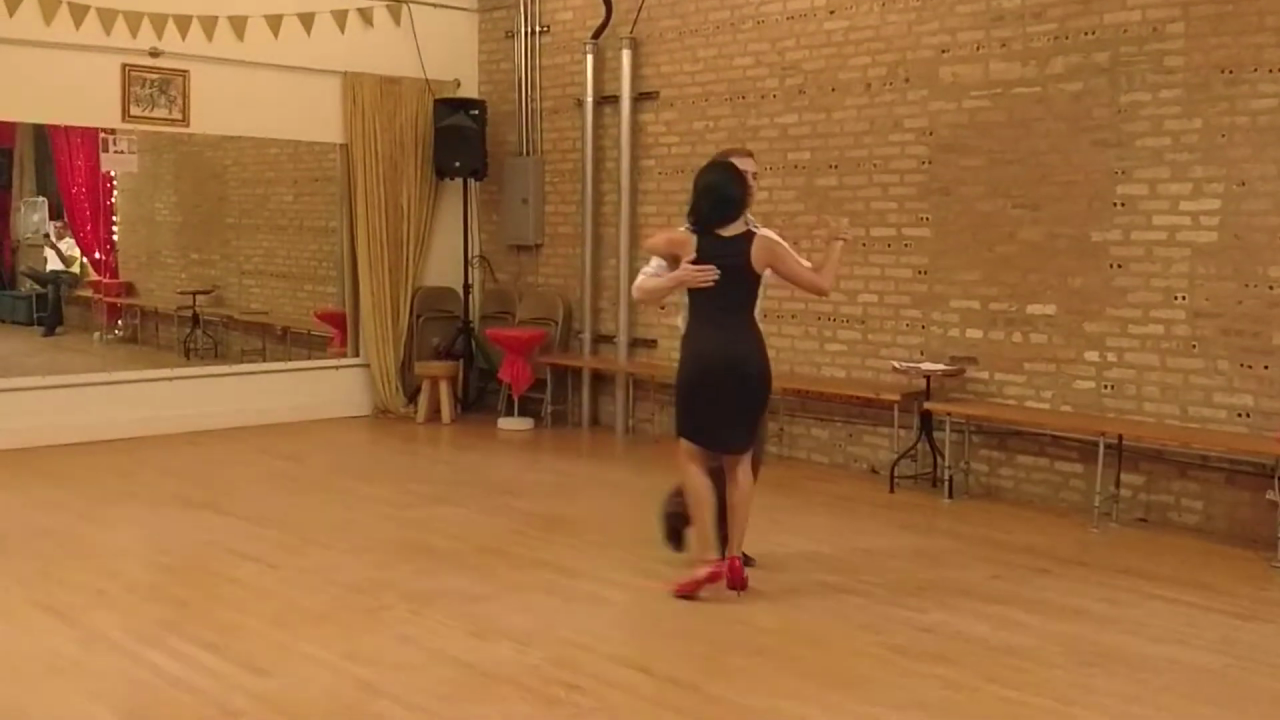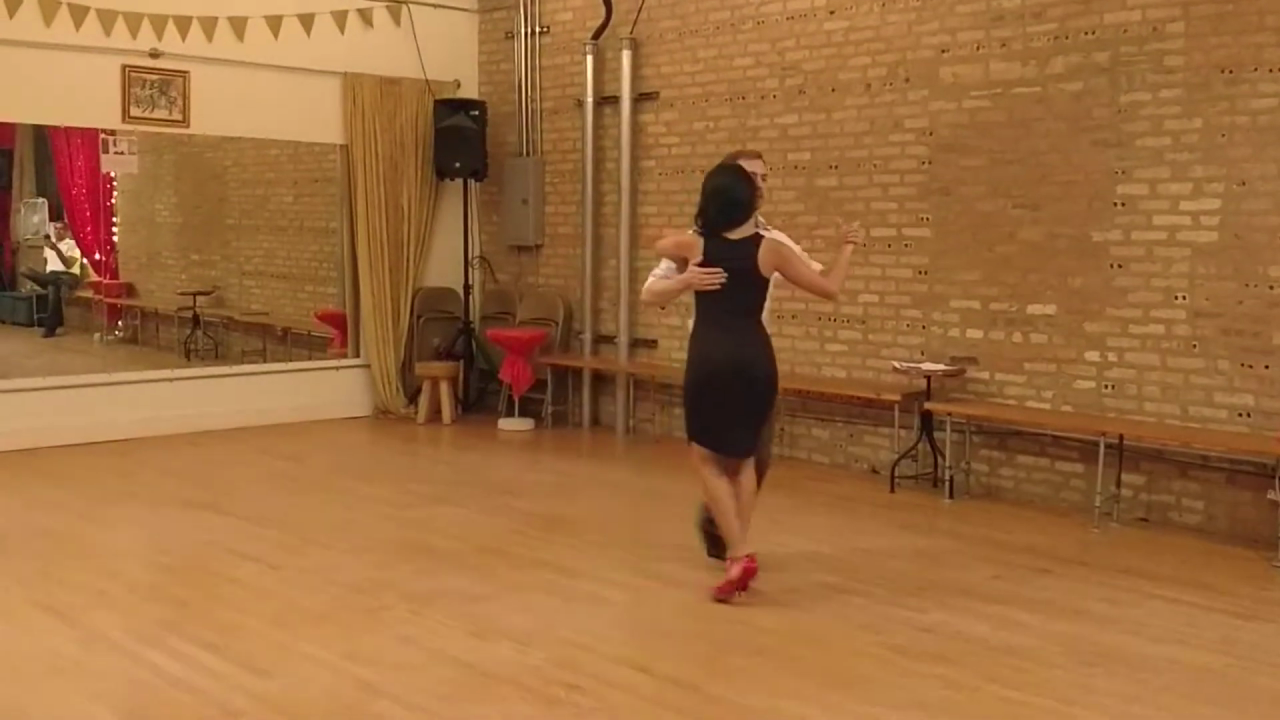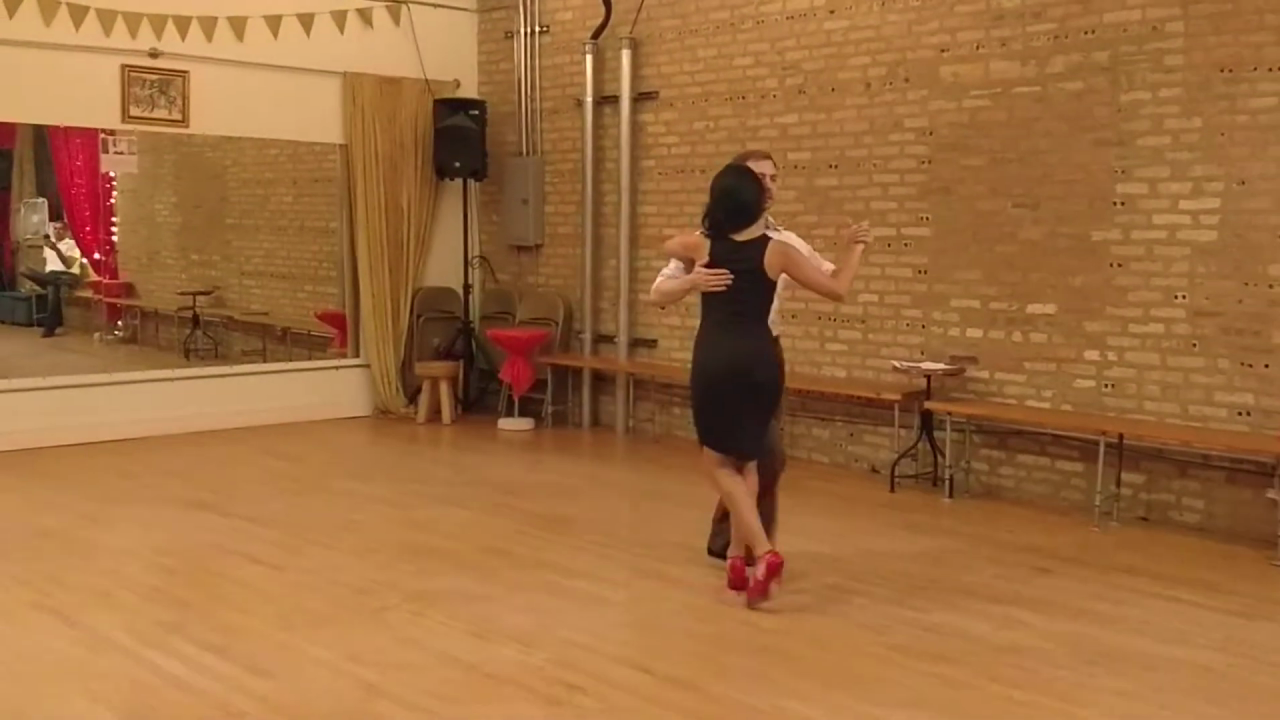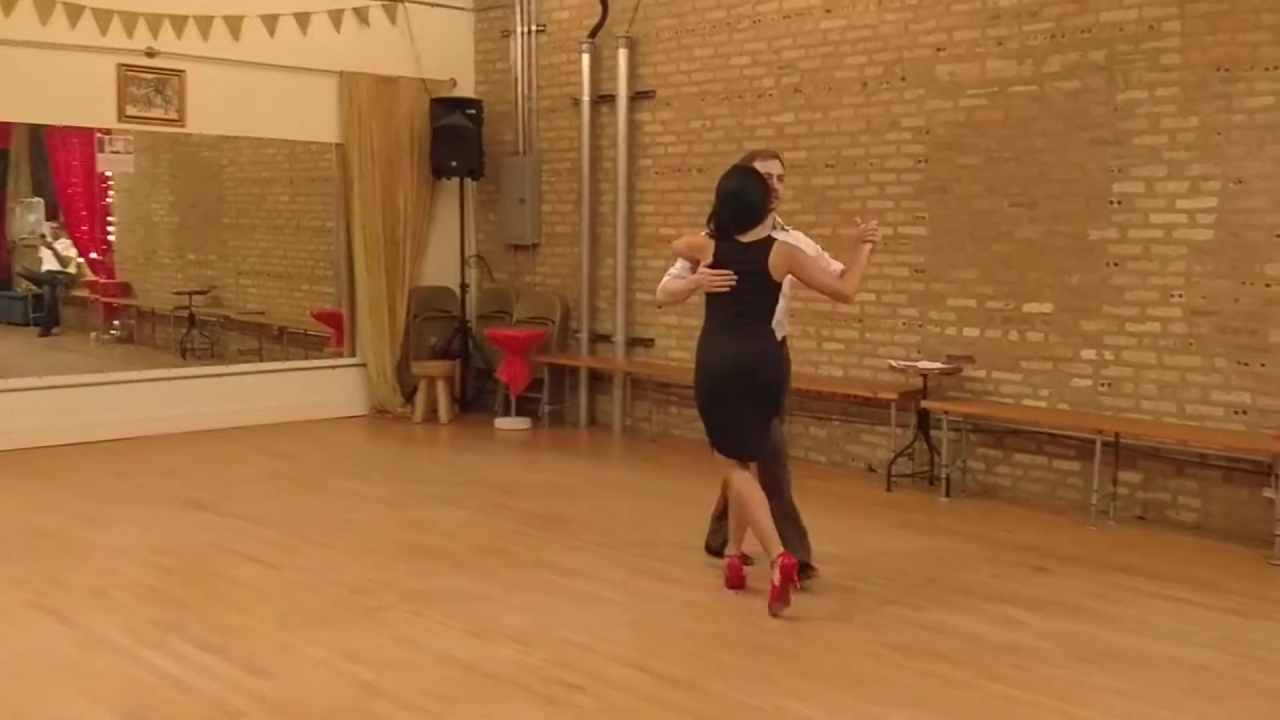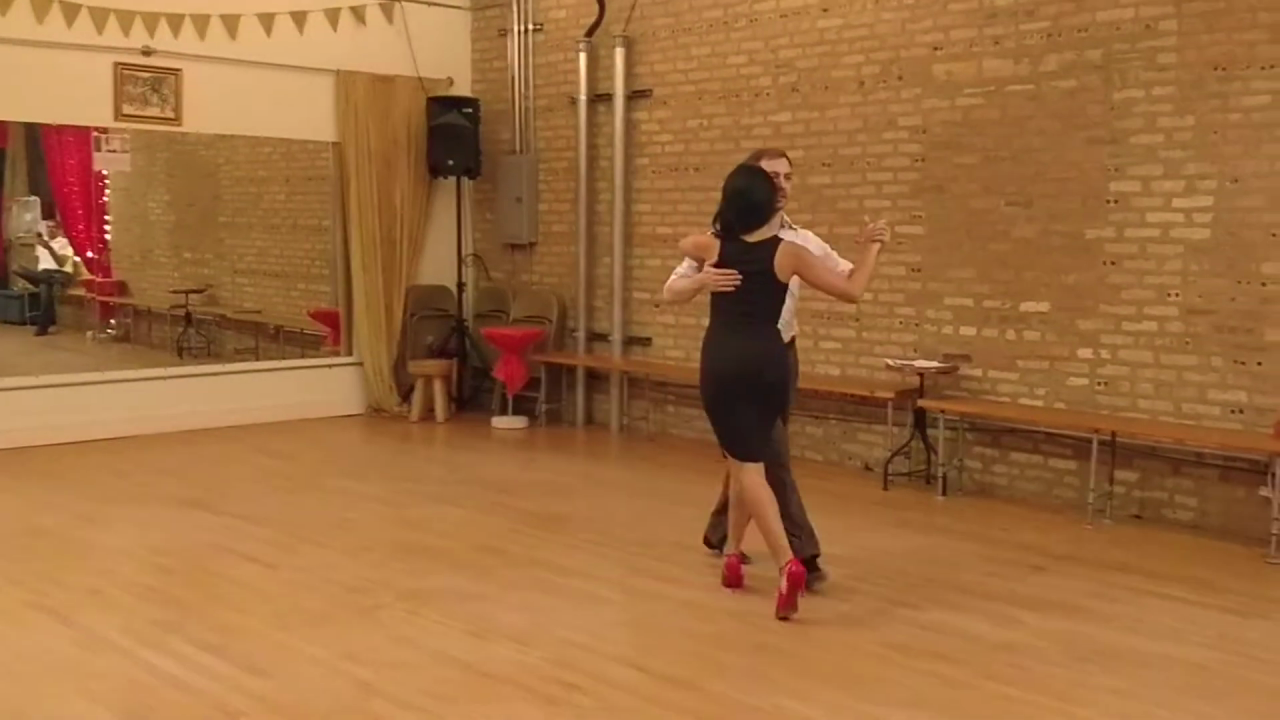
dt=0.1s
person 1, frame 1
left shoulder: (686, 243)
right shoulder: (761, 246)
left elbow: (649, 242)
right elbow: (822, 284)
right wrist: (837, 243)
left hip: (702, 356)
right hip: (747, 356)
left knee: (694, 458)
right knee: (738, 459)
left ankle: (709, 560)
right ankle: (734, 558)
person 1, frame 2
left shoulder: (694, 246)
right shoulder: (770, 249)
left elbow: (660, 244)
right elbow: (830, 288)
right wrist: (848, 245)
left hip: (709, 358)
right hip: (754, 359)
left knee: (709, 463)
right knee: (743, 461)
left ankle: (739, 556)
right ankle: (740, 558)
person 1, frame 3
left shoulder: (702, 246)
right shoulder: (776, 252)
left elbow: (668, 245)
right elbow: (837, 289)
right wrist: (856, 247)
left hip: (714, 361)
right hip: (759, 360)
left knee: (723, 465)
right knee: (747, 461)
left ankle: (762, 554)
right ankle: (736, 559)
person 1, frame 4
left shoulder: (707, 247)
right shoulder: (782, 253)
left elbow: (676, 244)
right elbow: (844, 290)
right wrist: (865, 246)
left hip: (717, 361)
right hip: (763, 361)
left knee: (735, 468)
right knee: (747, 460)
left ankle: (778, 557)
right ankle: (734, 557)
person 1, frame 5
left shoulder: (713, 247)
right shoulder: (788, 253)
left elbow: (683, 244)
right elbow: (851, 291)
right wrist: (873, 246)
left hip: (722, 362)
right hip: (768, 362)
left knee: (747, 467)
right knee: (746, 460)
left ankle: (787, 564)
right ankle: (732, 557)
person 2, frame 1
left shoulder: (764, 239)
right elbow: (640, 291)
right wrist: (679, 279)
left knee: (750, 451)
left ankle: (723, 537)
right ankle: (679, 507)
person 2, frame 2
left shoulder: (775, 241)
right elbow: (649, 293)
right wrist: (686, 281)
left knee: (757, 455)
left ankle: (724, 535)
right ankle: (716, 521)
person 2, frame 3
left shoulder: (785, 242)
left elbow: (830, 280)
right elbow: (658, 294)
right wrist: (692, 281)
right knee: (766, 452)
left ankle: (722, 536)
person 2, frame 4
left shoulder: (795, 242)
left elbow: (840, 281)
right elbow: (665, 292)
right wrist: (697, 281)
right knee: (770, 452)
left ankle: (721, 536)
right ankle: (792, 551)
person 2, frame 5
left shoulder: (803, 242)
left elbow: (848, 281)
right elbow: (670, 291)
right wrist: (702, 281)
left hip: (781, 356)
right knee: (773, 454)
left ankle: (719, 531)
right ankle: (803, 554)
